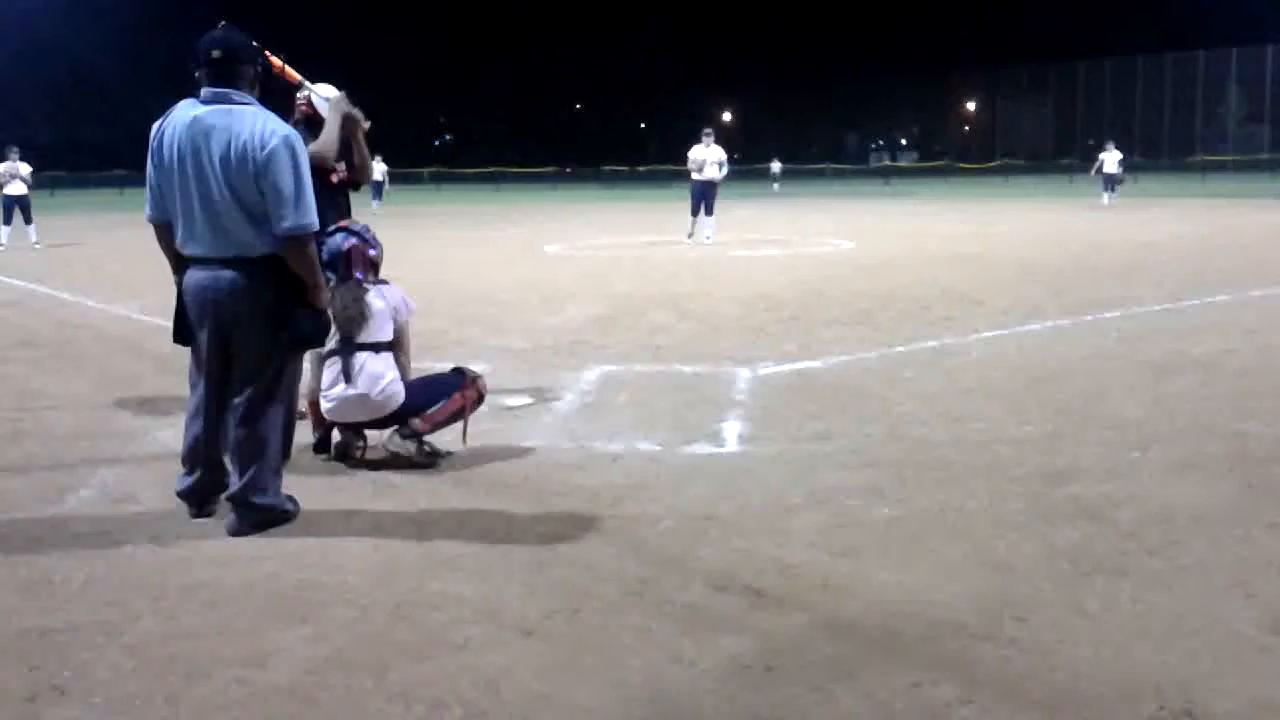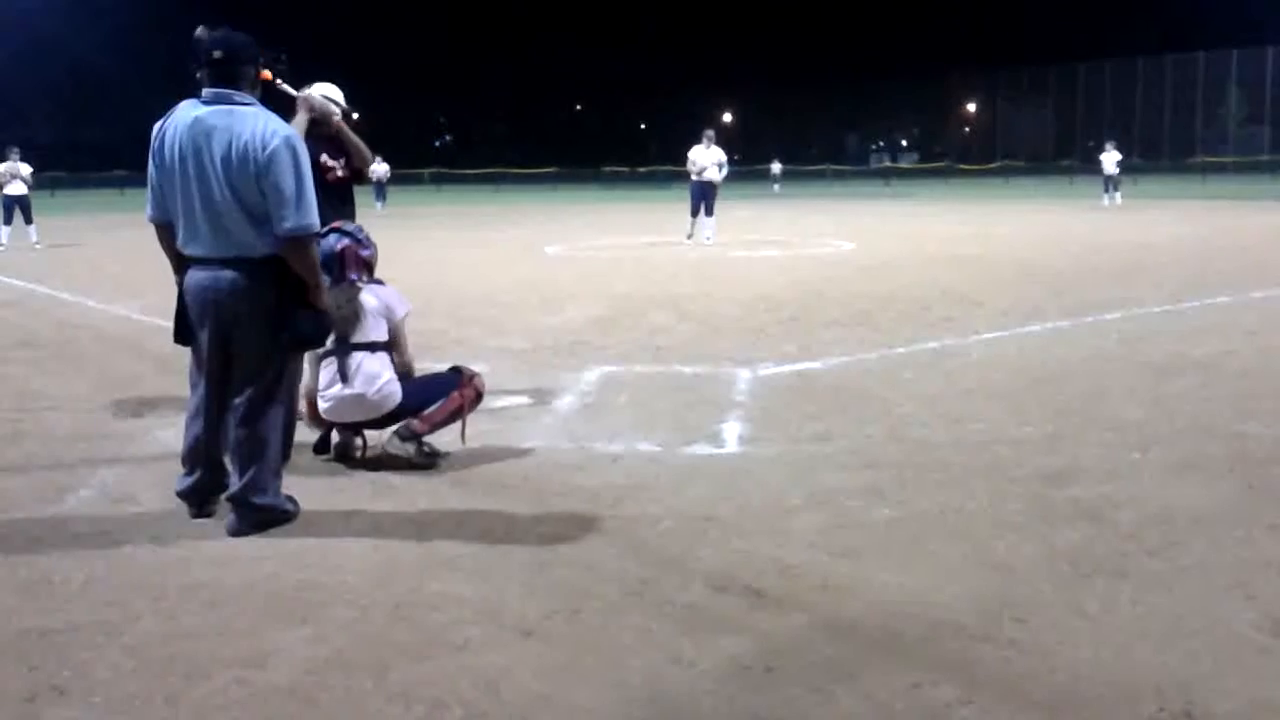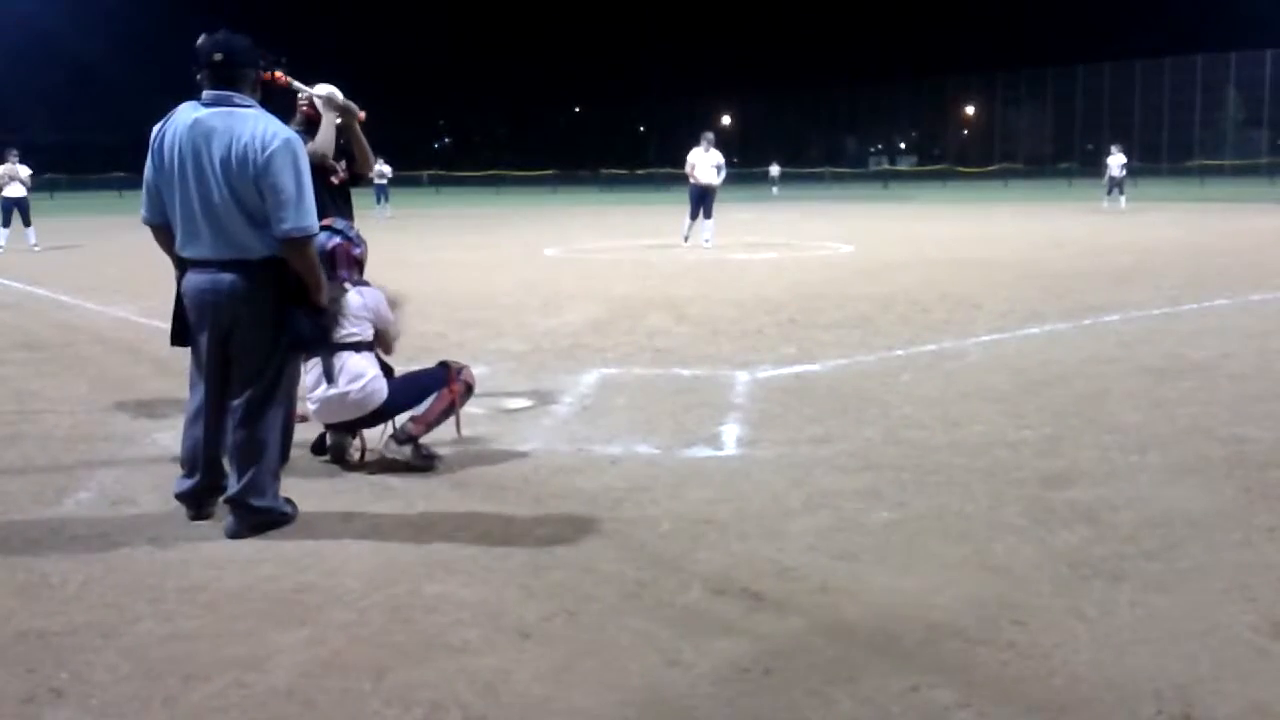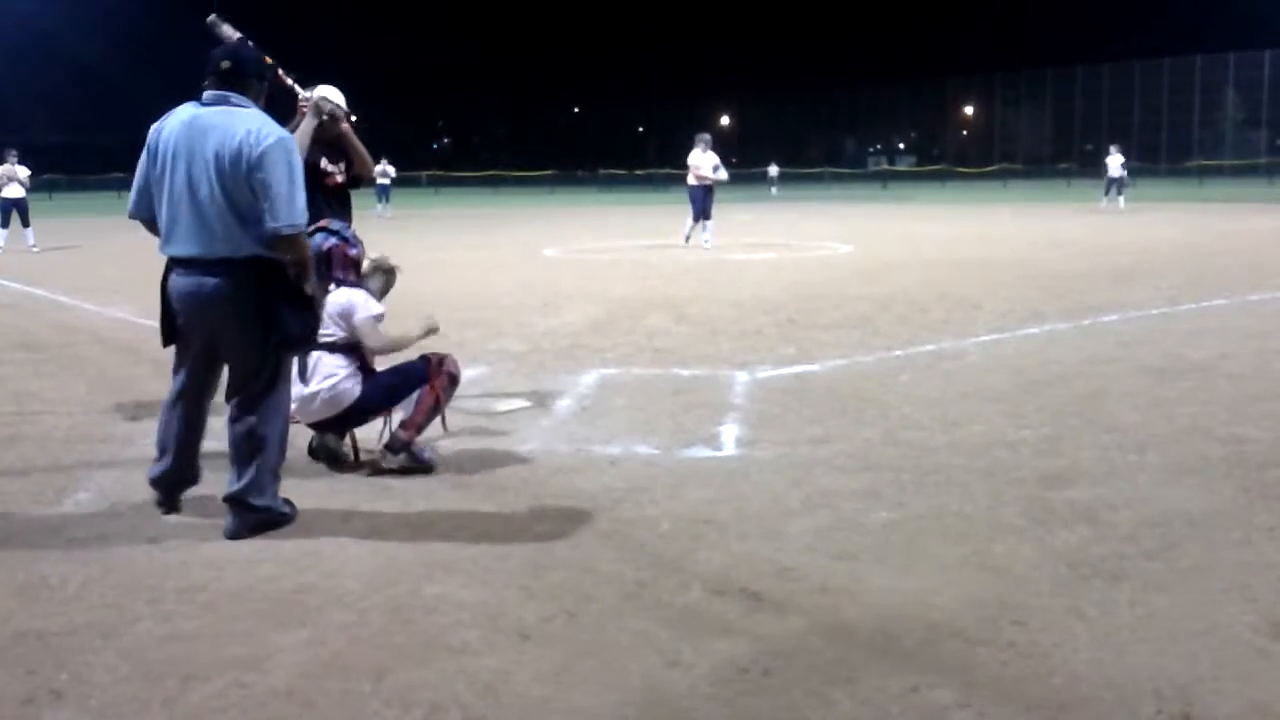
dt=0.4s
person 1, frame 1
left shoulder: (167, 127)
right shoulder: (272, 133)
left elbow: (160, 220)
right elbow: (293, 231)
left wrist: (183, 273)
right wrist: (315, 286)
left hip: (198, 279)
right hip: (260, 282)
left knee: (207, 390)
right knee: (260, 395)
left ankle: (200, 488)
right ankle: (255, 501)
person 1, frame 2
left shoulder: (169, 128)
right shoulder: (274, 133)
left elbow: (162, 220)
right elbow: (294, 232)
left wrist: (184, 272)
right wrist: (315, 286)
left hip: (200, 279)
right hip: (261, 282)
left knee: (207, 389)
right knee: (260, 394)
left ankle: (200, 488)
right ankle: (255, 501)
person 1, frame 3
left shoulder: (169, 129)
right shoulder: (273, 135)
left elbow: (157, 221)
right elbow: (294, 234)
right wrist: (315, 288)
left hip: (198, 281)
right hip: (258, 283)
left knee: (206, 391)
right knee: (259, 396)
left ankle: (198, 490)
right ankle: (253, 503)
person 1, frame 4
left shoulder: (166, 127)
right shoulder: (268, 136)
left elbow: (143, 211)
right elbow: (285, 232)
right wrist: (304, 272)
left hip: (183, 278)
right hip: (246, 283)
left knee: (189, 385)
right knee: (258, 395)
left ankle: (169, 480)
right ankle: (253, 504)
person 2, frame 1
right shoulder: (389, 294)
left elbow: (315, 379)
right elbow: (402, 358)
left wrist: (320, 426)
right wrist: (409, 411)
left hip: (335, 410)
right hip: (382, 404)
right knee: (473, 384)
left ankle: (348, 434)
right ankle: (408, 435)
person 2, frame 2
right shoulder: (381, 294)
left elbow: (312, 383)
right elbow: (403, 357)
left wrist: (317, 413)
right wrist: (411, 382)
left hip: (332, 410)
right hip: (379, 404)
right knee: (470, 383)
left ankle: (344, 433)
right ankle: (407, 437)
person 2, frame 3
right shoulder: (368, 295)
right elbow: (390, 347)
left hip: (324, 406)
right hip: (366, 401)
right knee: (461, 377)
left ankle: (335, 436)
right ankle: (403, 441)
person 2, frame 4
right shoulder: (355, 296)
right elbow: (374, 345)
right wrist: (421, 332)
left hip: (306, 409)
right hip: (339, 399)
left knee: (382, 389)
right knee: (445, 368)
left ankle: (331, 434)
right ankle: (399, 449)
